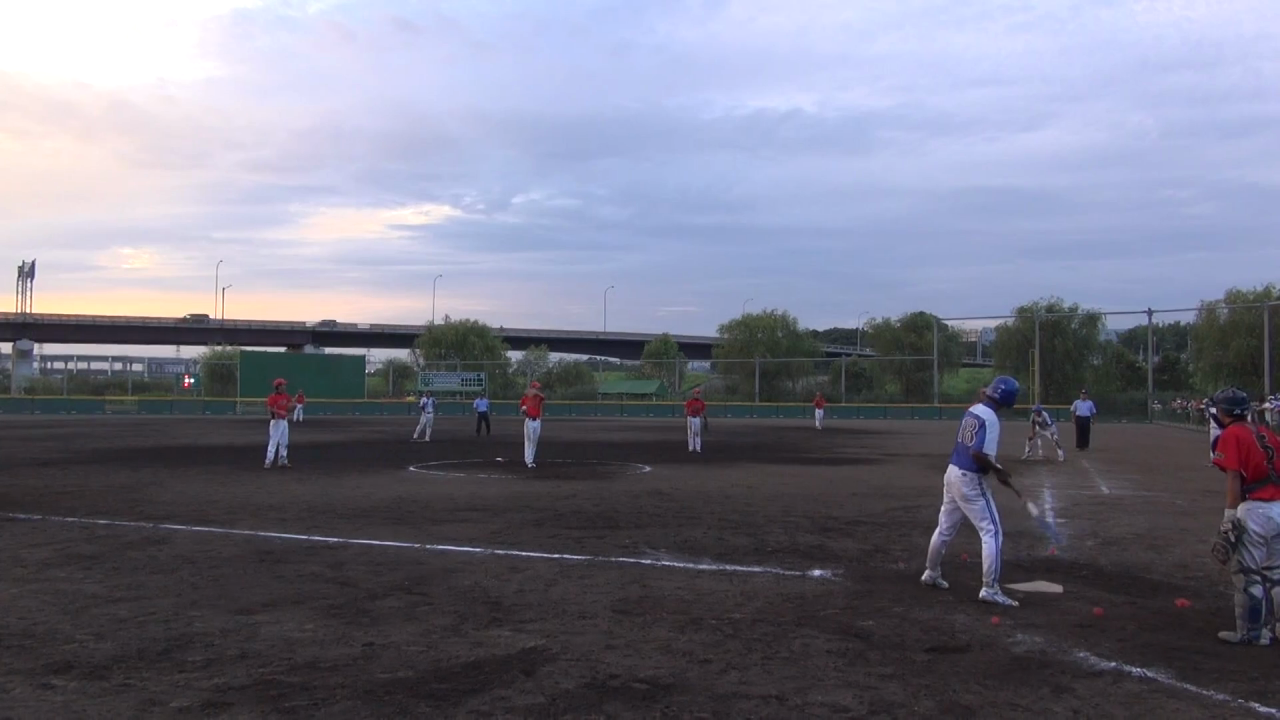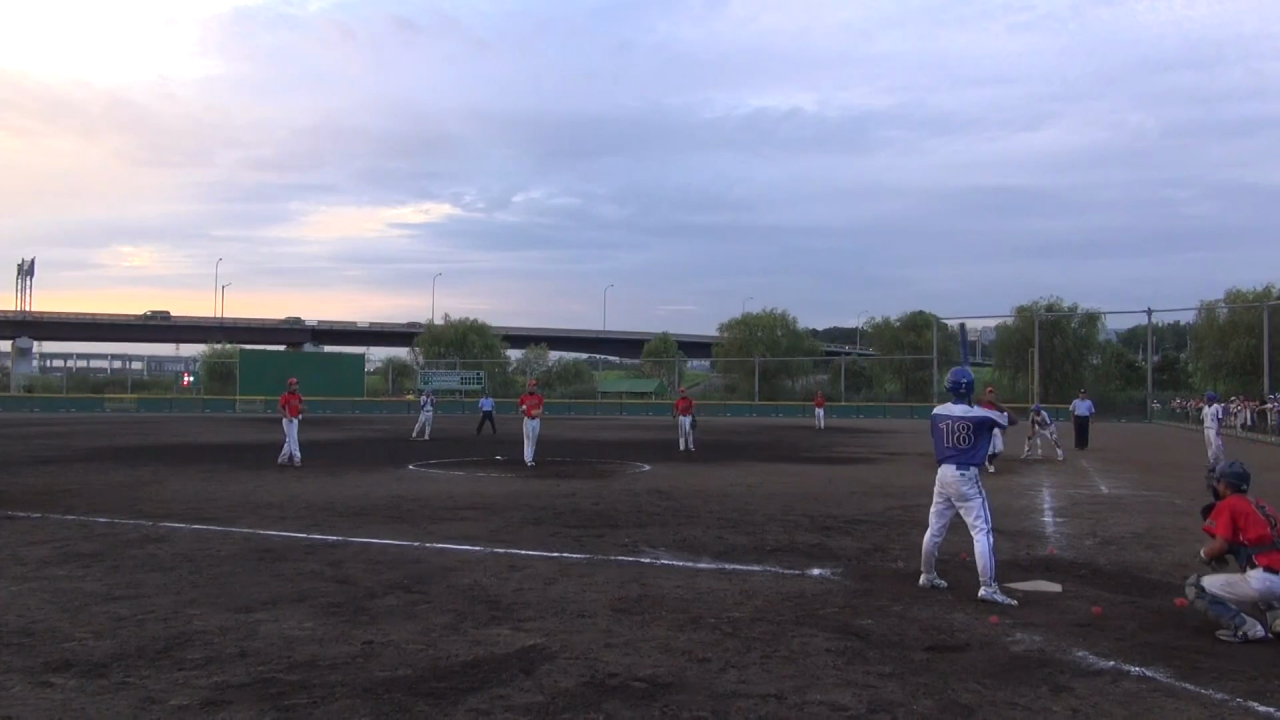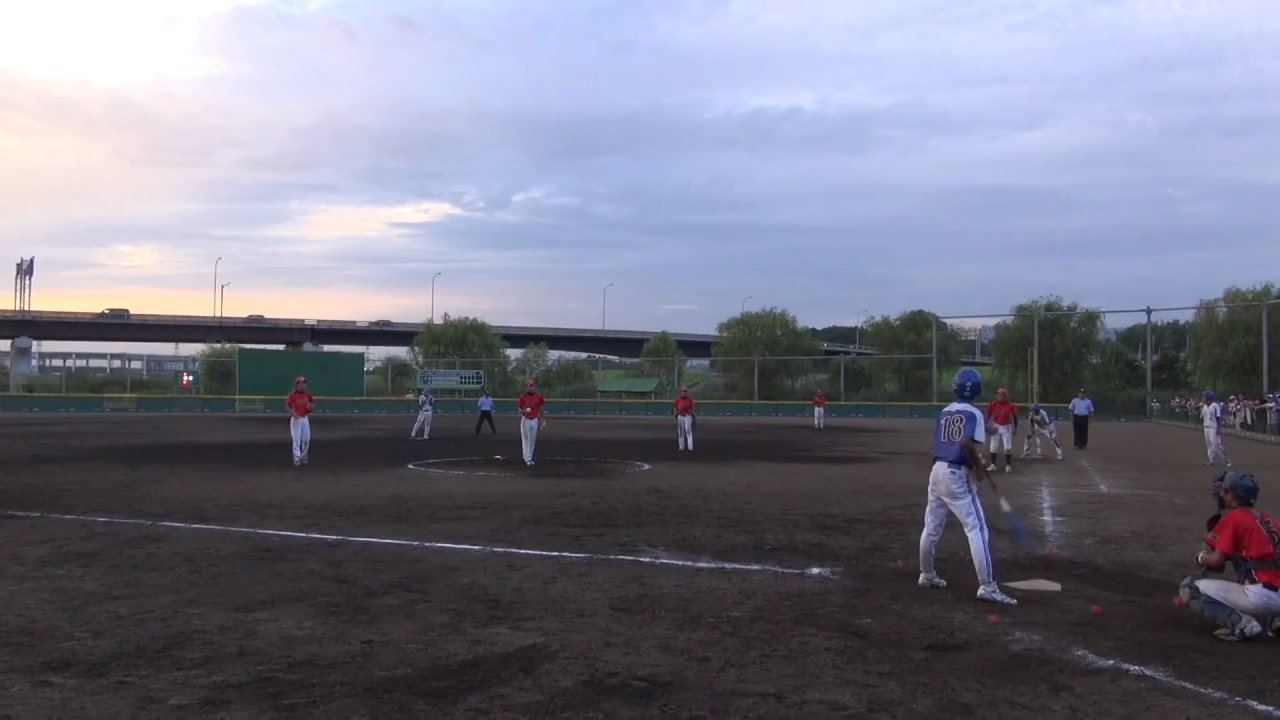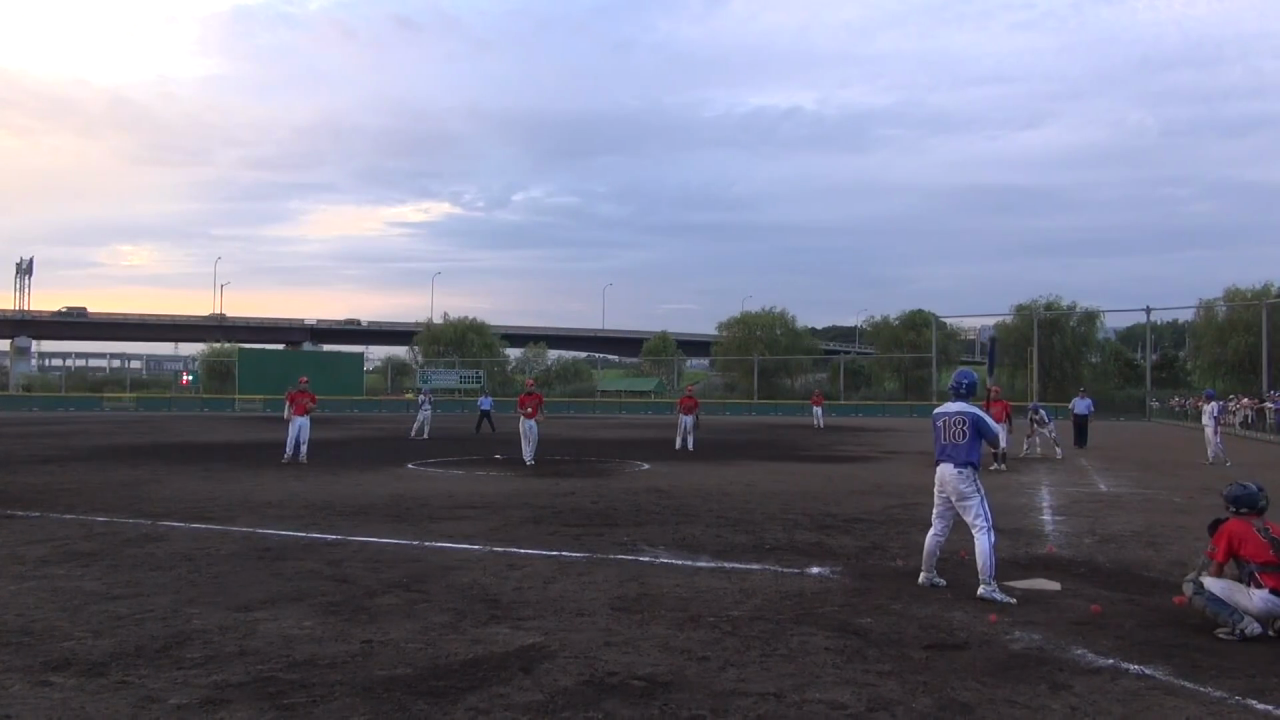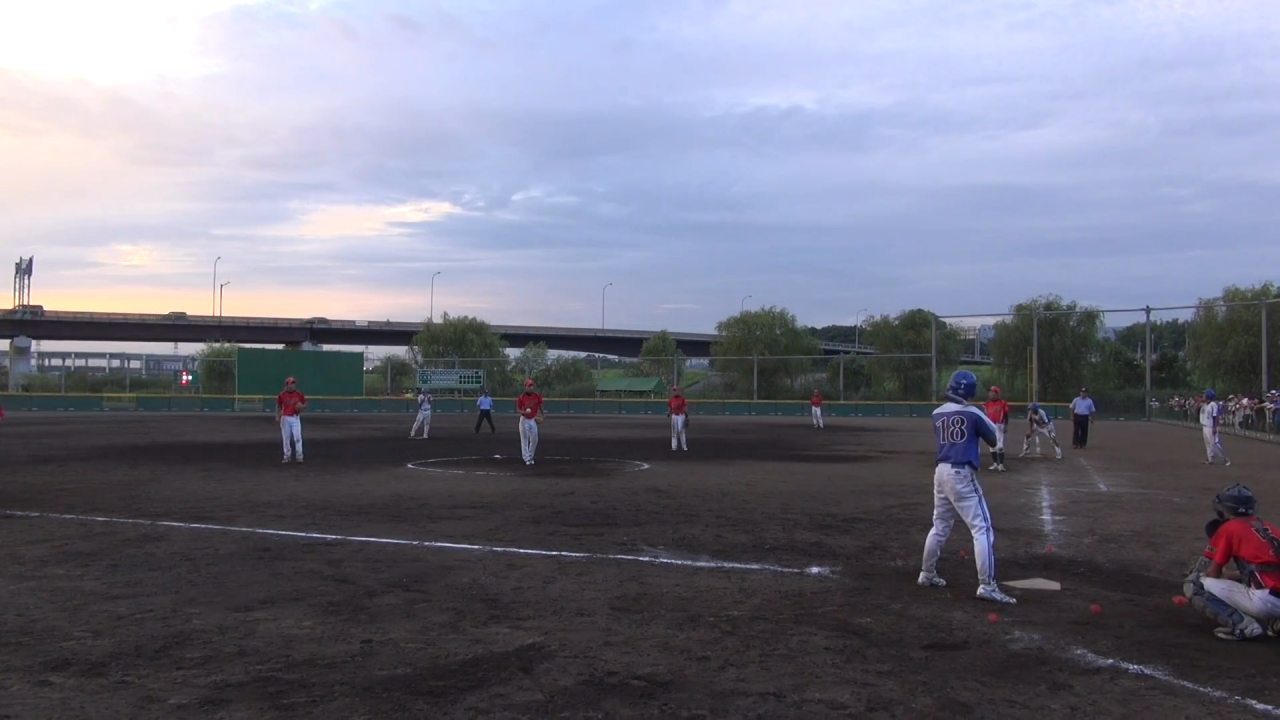
dt=0.7s
person 1, frame 1
left shoulder: (971, 411)
right shoulder: (990, 419)
right elbow: (977, 453)
left wrist: (995, 467)
right wrist: (997, 471)
left hip: (952, 473)
right hip: (970, 480)
left knee: (945, 528)
right knee: (992, 533)
left ankle: (931, 573)
right ankle: (990, 589)
person 1, frame 2
left shoulder: (937, 413)
right shoulder: (979, 415)
right elbow: (1013, 420)
right wrist: (993, 404)
left hip: (944, 474)
right hip: (966, 477)
left knee: (935, 528)
right knee: (982, 532)
left ankle: (927, 576)
right ankle: (988, 588)
person 1, frame 3
left shoulder: (945, 412)
right shoulder: (973, 414)
right elbow: (966, 443)
right wrist: (978, 466)
left hip: (937, 471)
right hip: (957, 475)
left knee: (932, 527)
right knee: (976, 530)
left ankle: (927, 575)
right ankle: (987, 587)
person 1, frame 4
left shoulder: (938, 413)
right shoulder: (974, 414)
right elbow: (995, 444)
right wrist: (986, 423)
left hip: (942, 472)
right hip: (964, 475)
left knee: (939, 526)
right knee: (983, 530)
left ankle: (927, 574)
right ankle: (987, 586)
person 1, frame 5
left shoulder: (937, 414)
right shoulder: (973, 413)
right elbow: (993, 441)
left hip: (941, 472)
right hip: (962, 475)
left knee: (940, 526)
right knee: (982, 530)
left ankle: (927, 574)
right ankle: (987, 586)
person 2, frame 1
left shoulder: (1231, 435)
left elbow: (1234, 480)
left wrist: (1229, 519)
left hip: (1255, 510)
left knee: (1246, 573)
left ankle: (1251, 634)
person 2, frame 2
left shoulder: (1227, 505)
right shoulder: (1262, 506)
left elbow: (1220, 546)
left wrist: (1204, 553)
left hip: (1263, 580)
left knee: (1195, 587)
right knee: (1247, 577)
left ankle: (1246, 628)
person 2, frame 3
left shoulder: (1232, 518)
left elbow: (1217, 560)
left wrist: (1201, 557)
right wrist: (1230, 554)
left hip: (1259, 596)
left knee: (1189, 588)
left ankle: (1241, 624)
person 2, frame 4
left shoulder: (1230, 527)
left elbow: (1215, 573)
left wrist: (1204, 574)
right wrist: (1231, 573)
left hip: (1262, 600)
left knee: (1192, 583)
left ankle: (1242, 624)
person 2, frame 5
left shoulder: (1228, 527)
left elbow: (1213, 573)
right wrist: (1229, 575)
left hip: (1262, 602)
left knee: (1193, 584)
left ankle: (1243, 625)
